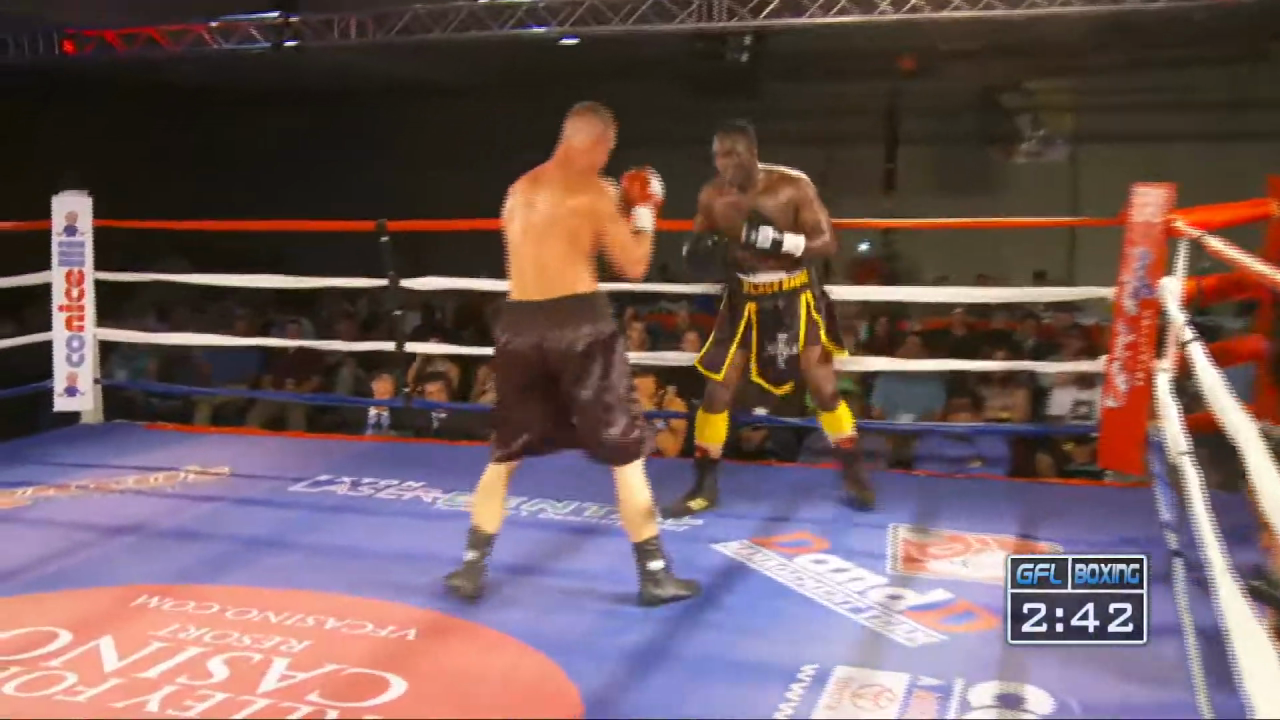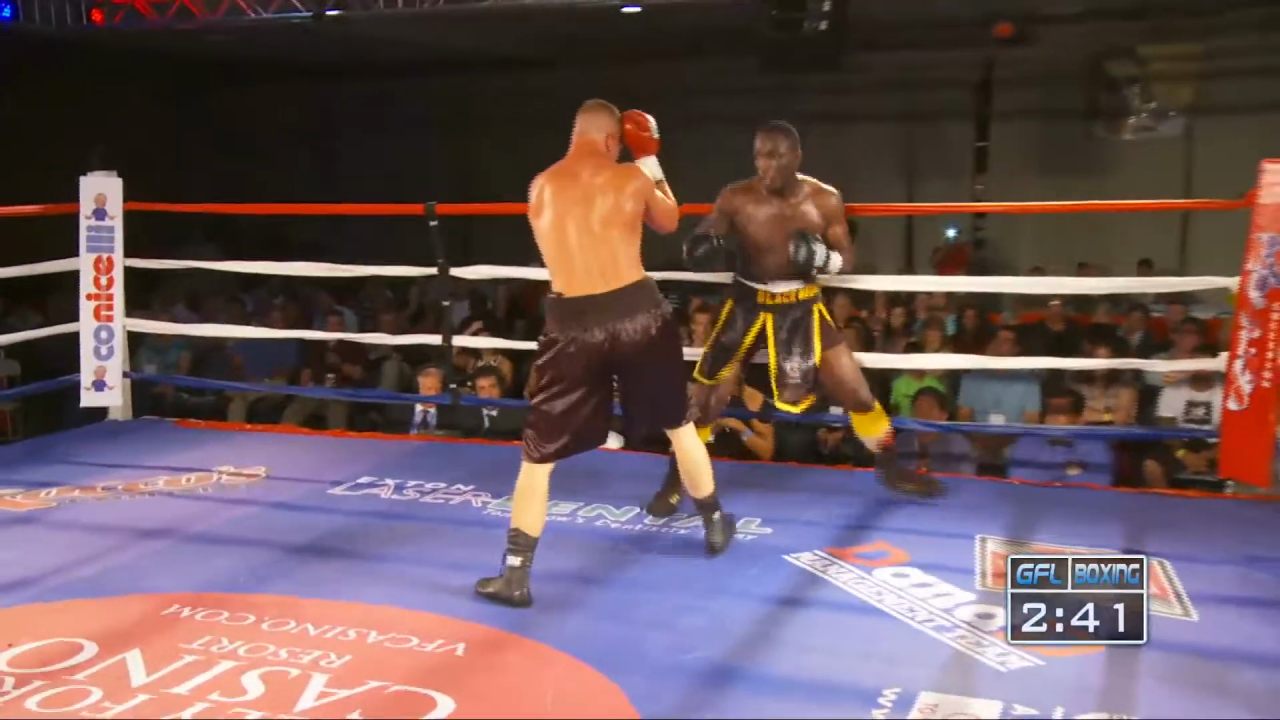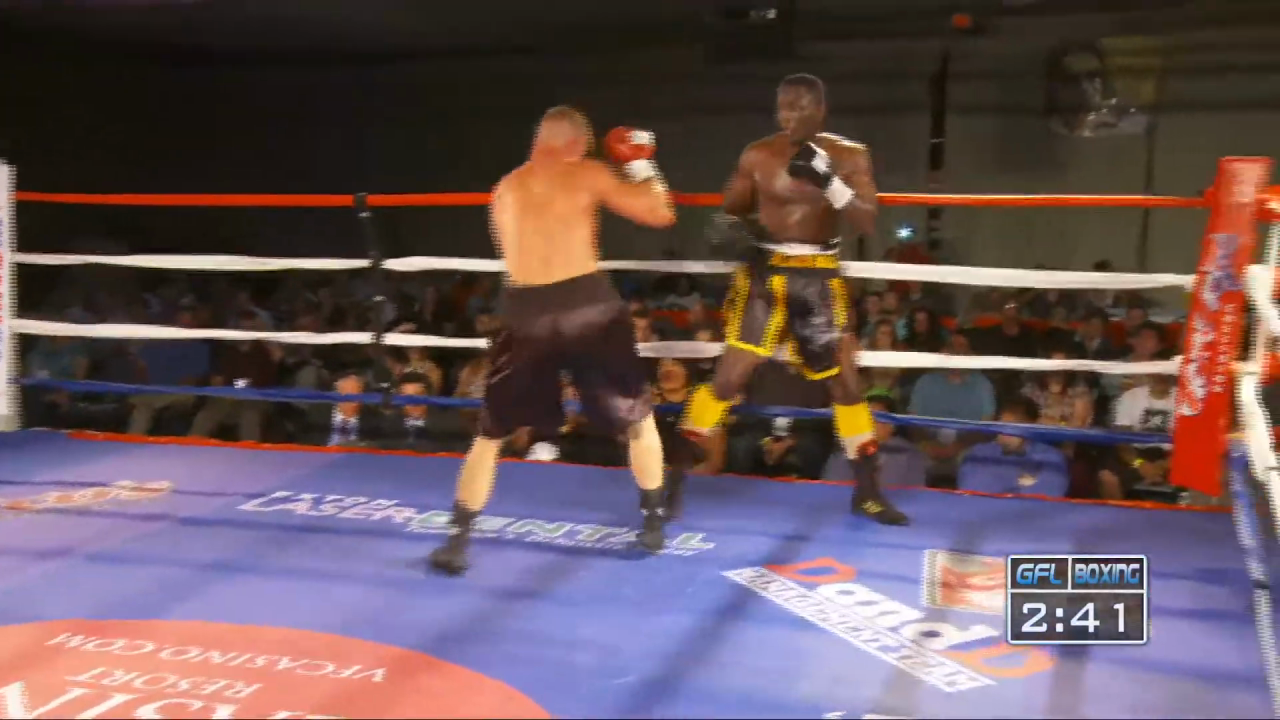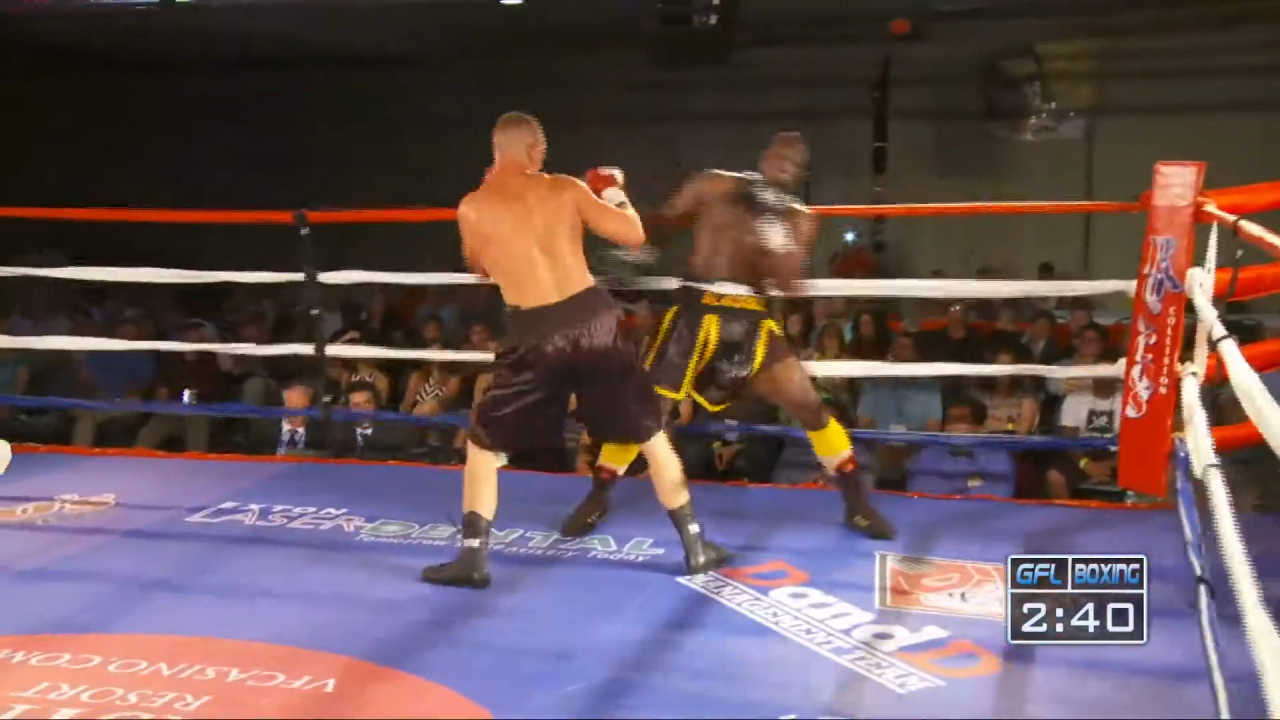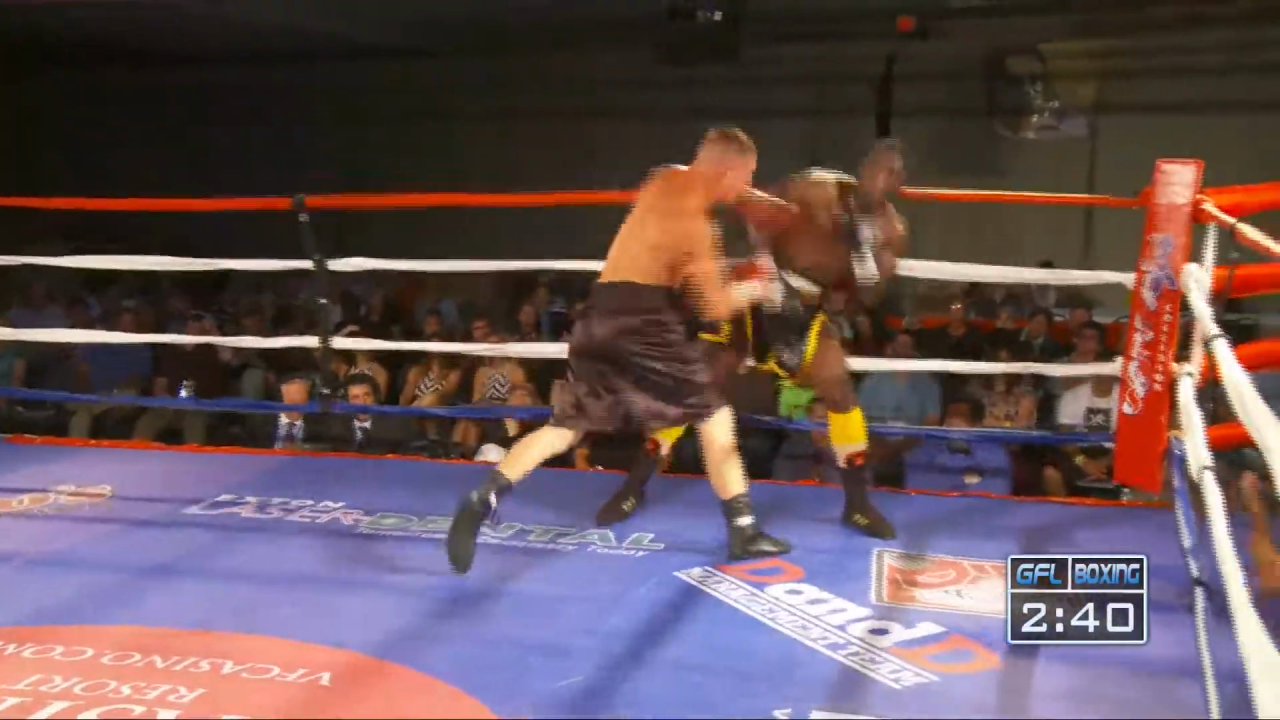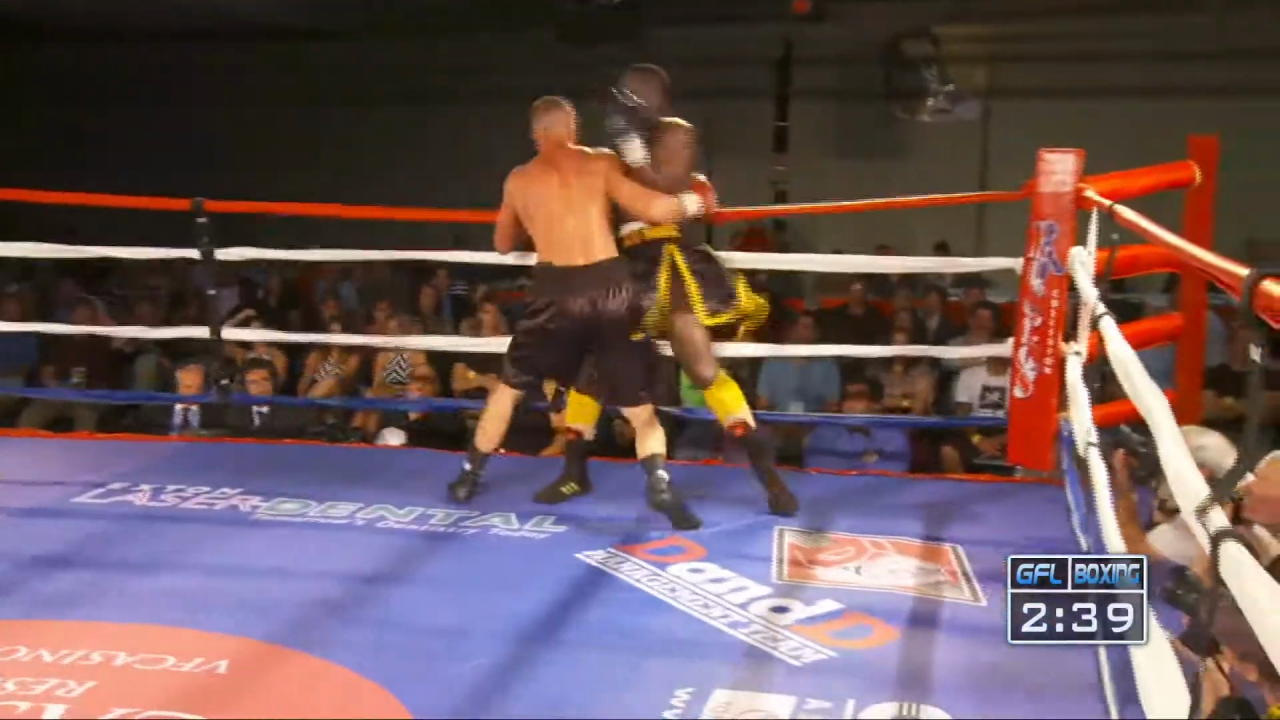
dt=0.5s
person 1, frame 1
left shoulder: (520, 189)
right shoulder: (591, 191)
right elbow: (634, 267)
right wrist: (643, 211)
left hip: (520, 326)
right hip: (579, 325)
left knee: (505, 456)
right knee: (627, 455)
left ankle: (472, 568)
right ankle: (655, 574)
person 1, frame 2
left shoulder: (540, 187)
right shoulder: (632, 178)
right elbow: (668, 220)
right wrist: (651, 156)
left hip: (574, 323)
right hip: (639, 313)
left knee: (539, 451)
right knee: (677, 423)
left ankle: (515, 575)
right ankle: (714, 523)
person 1, frame 3
left shoulder: (506, 188)
right shoulder: (589, 174)
right elbow: (660, 216)
right wrist: (640, 164)
left hip: (526, 315)
right hip: (588, 306)
left knee: (490, 433)
right knee: (636, 414)
left ankle: (457, 542)
right ankle: (653, 522)
person 1, frame 4
left shoulder: (471, 210)
right shoulder: (566, 189)
right elbow: (634, 236)
right wrist: (612, 191)
left hip: (533, 335)
right hip: (592, 320)
left knee: (482, 444)
right knee: (652, 434)
left ankle: (471, 557)
right ankle: (696, 544)
person 1, frame 5
left shoulder: (674, 180)
right shoulder: (692, 225)
right elbow: (716, 307)
right wrist: (757, 289)
left hip: (601, 316)
right hip: (639, 314)
left knee: (566, 427)
right knee: (715, 417)
left ankle: (481, 502)
right ankle: (743, 531)
person 1, frame 6
left shoulder: (518, 180)
right shoulder: (597, 162)
left elbow: (503, 244)
right elbow: (656, 208)
right wrist: (694, 202)
left hip: (557, 291)
right hip: (611, 287)
left knee: (509, 386)
right knee: (639, 404)
left ankle: (467, 478)
right ankle: (661, 487)
person 2, frame 1
left shoulder: (793, 185)
right shoulder: (711, 196)
left elbow: (827, 243)
right elbow: (699, 241)
left wrist: (780, 241)
right wrist: (695, 246)
left hip: (794, 296)
right hip: (743, 298)
left knee: (824, 390)
right knee: (716, 394)
left ankle: (853, 473)
right ankle: (704, 487)
person 2, frame 2
left shoulder: (826, 199)
right shoulder: (736, 198)
left elbow: (848, 260)
right elbow: (702, 240)
left wrist: (823, 260)
right wrist: (699, 245)
left hip: (804, 309)
right hip: (750, 307)
left knee: (859, 397)
right knee: (707, 402)
left ankle: (895, 471)
right ankle: (674, 483)
person 2, frame 3
left shoulder: (850, 155)
right shoulder: (757, 155)
left elbow: (869, 222)
right elbow: (732, 208)
left wrist: (829, 182)
right wrist: (727, 225)
left hip: (819, 277)
right hip: (765, 272)
left knee: (847, 385)
right knee: (729, 378)
left ankle: (868, 491)
right ankle: (675, 472)
person 2, frame 4
left shoulder: (798, 217)
right shoulder: (714, 186)
left elbow: (788, 280)
right elbow: (665, 218)
left wrist: (769, 219)
left hip: (750, 321)
right hip: (695, 314)
left knee: (809, 406)
left ankle: (858, 504)
right ankle: (596, 499)
person 2, frame 5
left shoulder: (891, 230)
right shoulder: (817, 187)
left elbow: (864, 295)
right elbow: (761, 217)
left wrist: (864, 251)
left hip: (809, 308)
left knee: (839, 394)
left ankle: (858, 503)
right ankle: (634, 485)
person 2, frame 6
left shoulder: (675, 132)
right shoulder: (626, 144)
left elbow: (663, 189)
left wrist: (629, 138)
left hip: (667, 259)
right hip: (622, 261)
left knee: (703, 368)
right knee: (590, 363)
left ankle: (764, 466)
right ankle: (575, 470)
